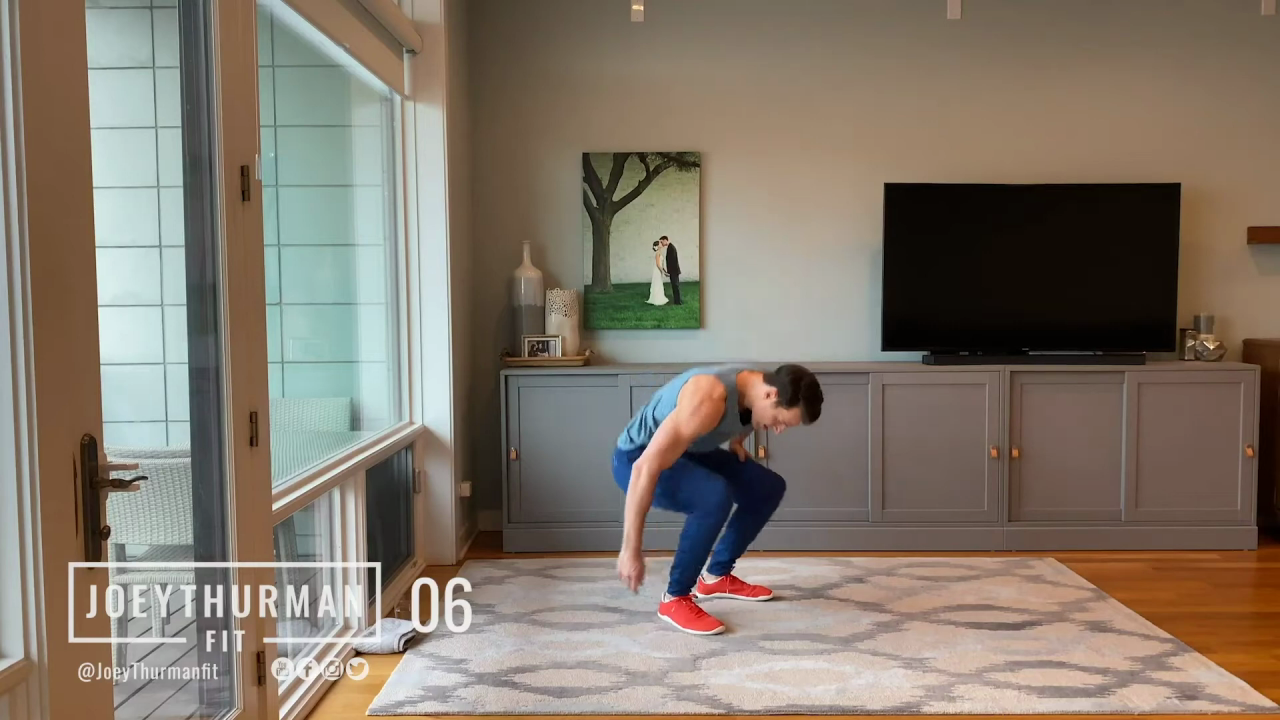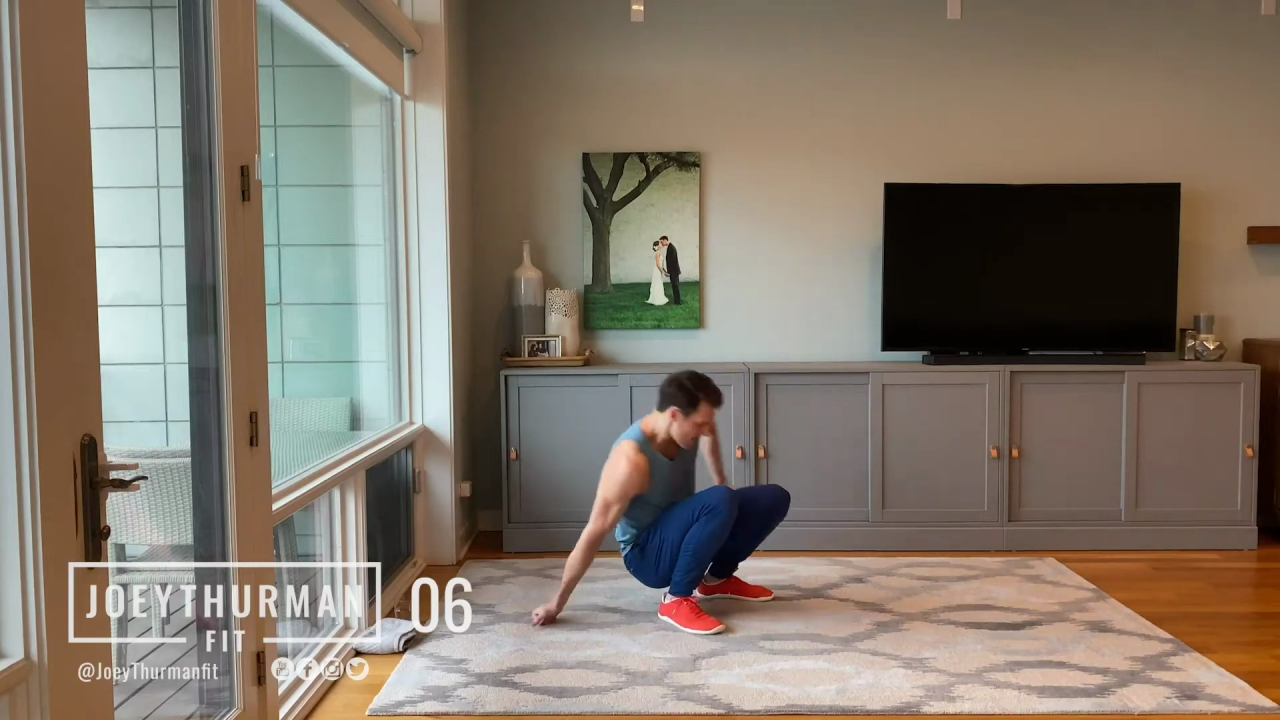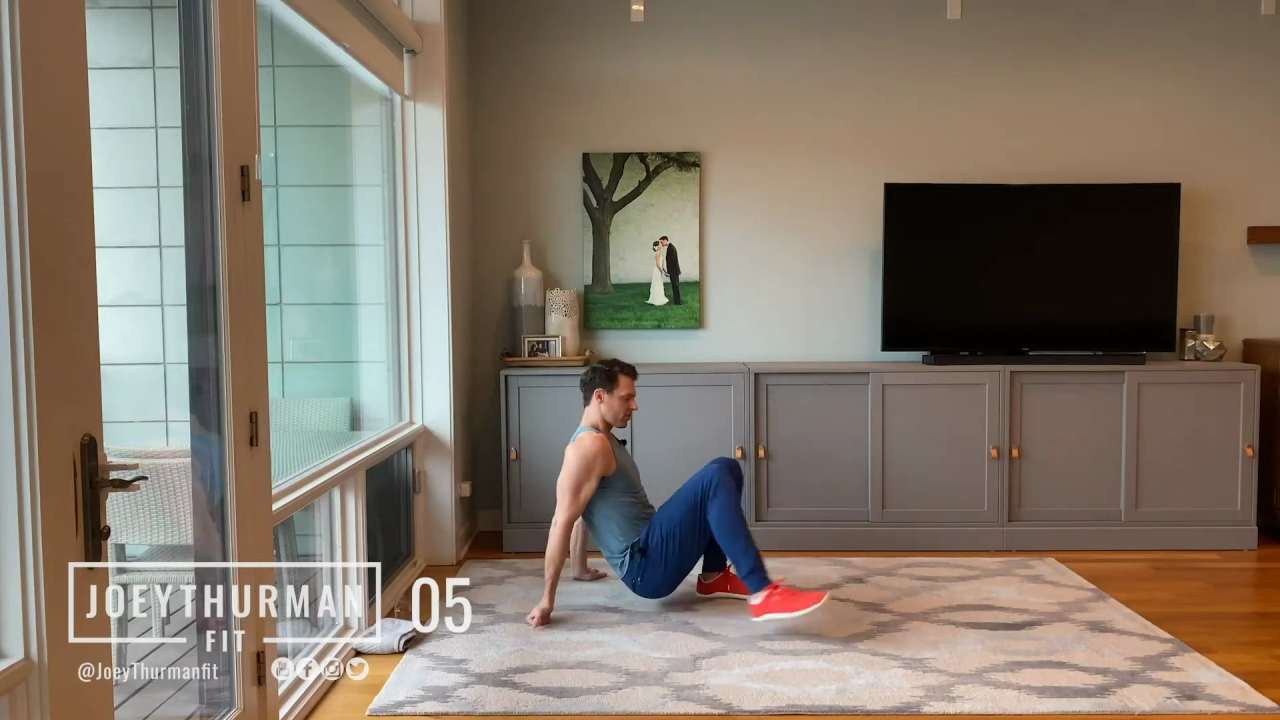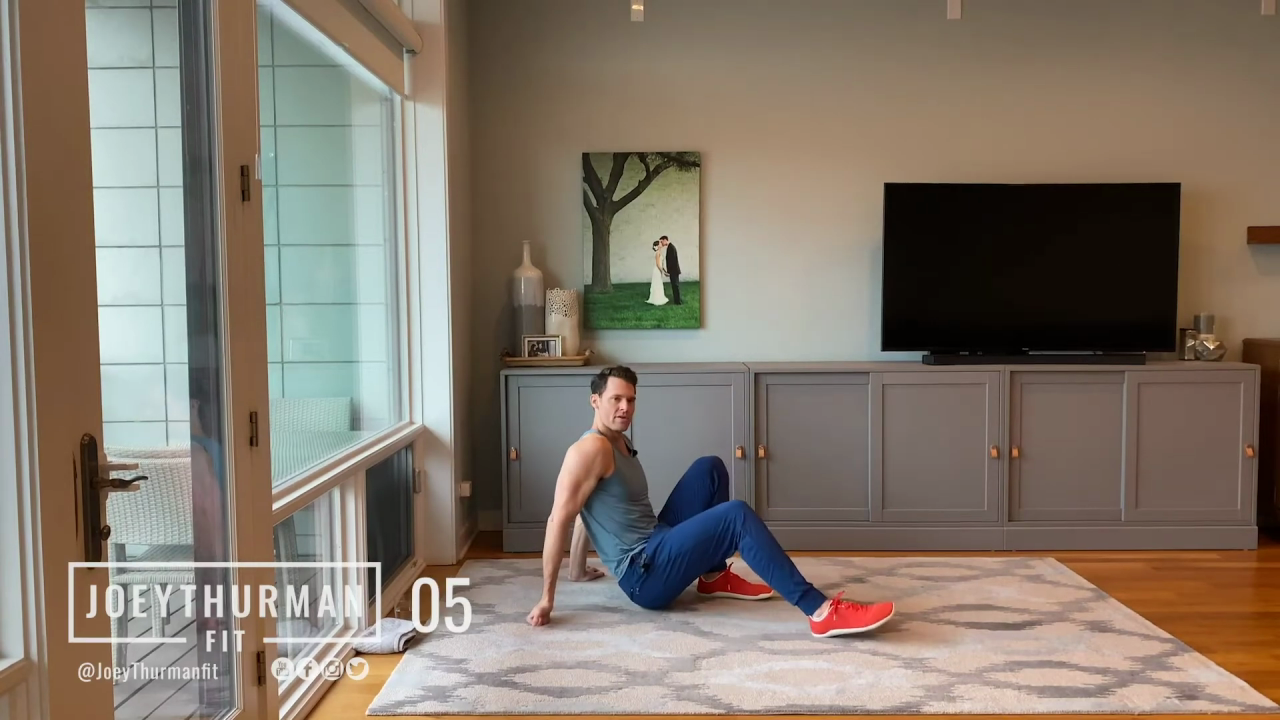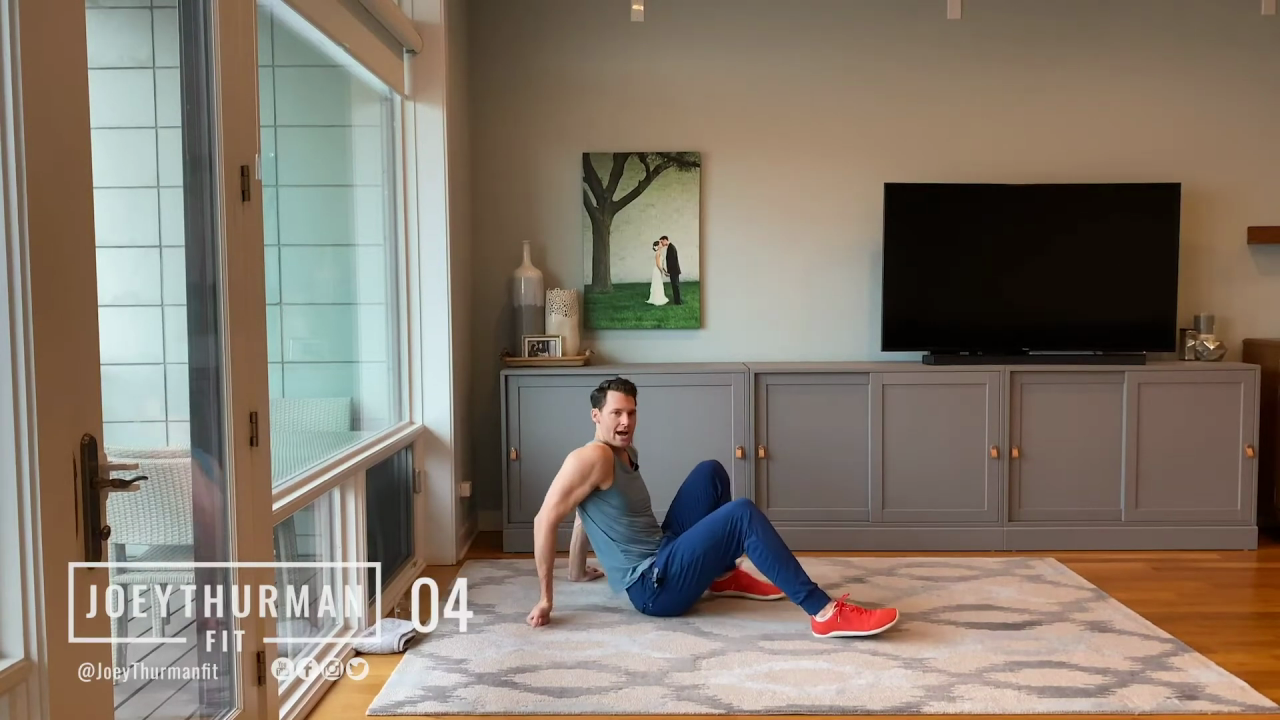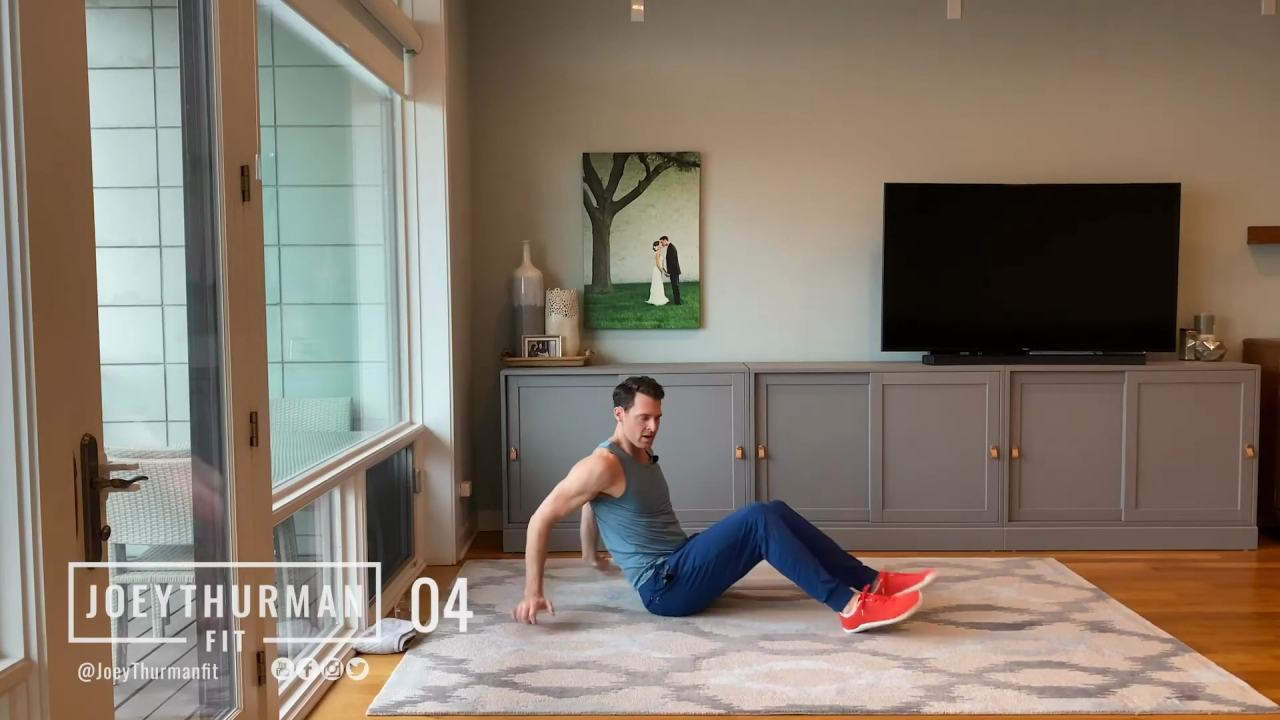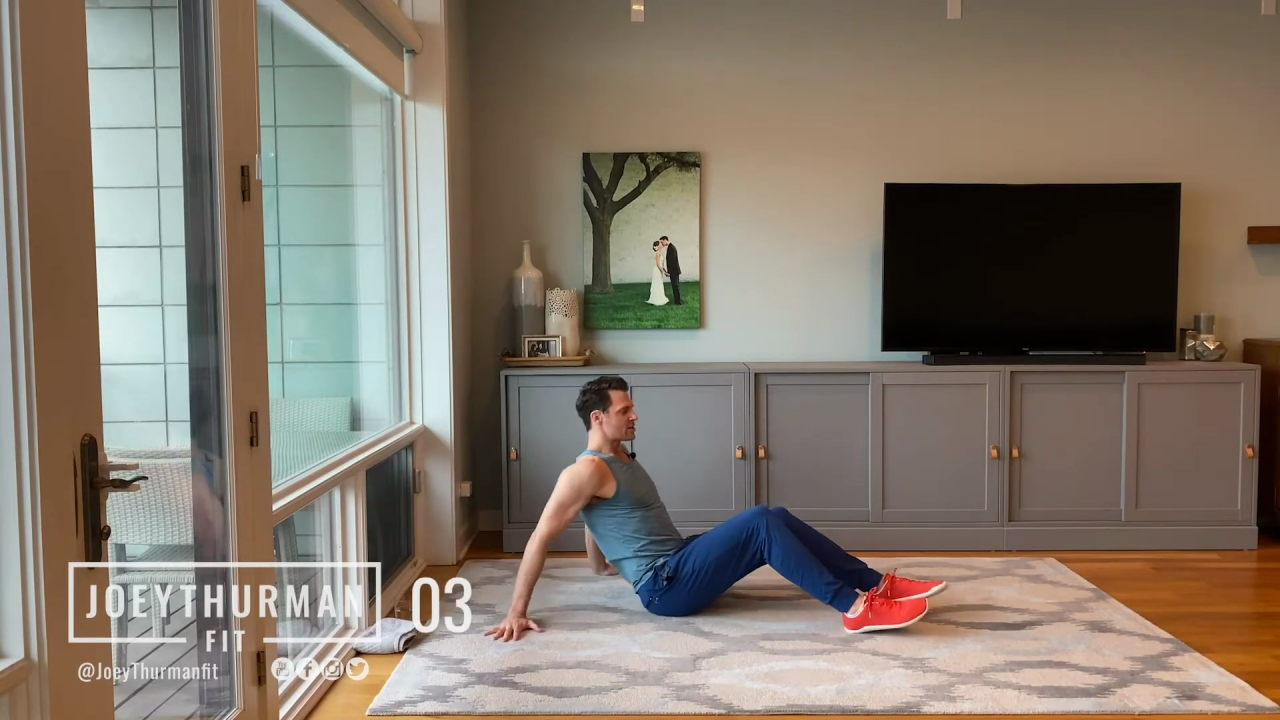
dt=0.5s
person 1, frame 1
left shoulder: (761, 383)
right shoulder: (708, 399)
right elbow: (645, 468)
left wrist: (736, 442)
right wrist: (630, 549)
right hip: (636, 457)
left knee: (768, 488)
right knee: (717, 496)
left ankle: (715, 576)
right ankle: (675, 598)
person 1, frame 2
left shoulder: (682, 425)
right shoulder: (630, 459)
right elbow: (593, 533)
left wrist: (721, 481)
right wrist: (556, 604)
left hip: (679, 533)
right hip: (647, 554)
left knee: (775, 498)
right knee: (721, 500)
left ankle: (717, 579)
right ankle: (676, 599)
person 1, frame 3
left shoulder: (601, 438)
right shoulder: (589, 447)
left elbow: (581, 514)
right elbow: (562, 521)
left wrist: (579, 567)
right wrist: (547, 602)
left hip: (652, 546)
right hip: (647, 568)
left knee: (726, 467)
right knee: (717, 474)
left ankle: (714, 577)
right ankle: (762, 594)
person 1, frame 4
left shoulder: (620, 443)
right shoulder: (590, 449)
left elbow: (589, 512)
right elbow: (559, 519)
left wrist: (578, 570)
right wrist: (547, 598)
left hip: (658, 545)
right hip: (645, 576)
left knee: (710, 468)
right knee: (738, 516)
left ankle: (714, 577)
right ankle: (821, 612)
person 1, frame 5
left shoulder: (625, 453)
right shoulder: (591, 457)
left elbow: (586, 515)
right elbow: (545, 520)
left wrist: (577, 570)
right wrist: (546, 599)
left hip: (664, 553)
right hip: (653, 588)
left knee: (710, 472)
right knee: (743, 514)
left ankle: (723, 575)
right ankle: (824, 613)
person 1, frame 6
left shoulder: (643, 454)
right shoulder: (602, 465)
right elbow: (541, 519)
left wrist: (593, 556)
right wrist: (533, 591)
left hip: (683, 560)
right hip: (666, 588)
left knee: (777, 511)
right knee: (758, 518)
left ankle: (875, 582)
right ankle: (851, 607)
person 1, frame 7
left shoulder: (620, 457)
right shoulder: (586, 471)
right elbow: (541, 537)
left wrist: (600, 565)
right wrist: (516, 612)
left hip: (680, 561)
right hip: (665, 588)
left knee: (778, 518)
right knee: (760, 522)
left ankle: (878, 584)
right ankle: (855, 608)
